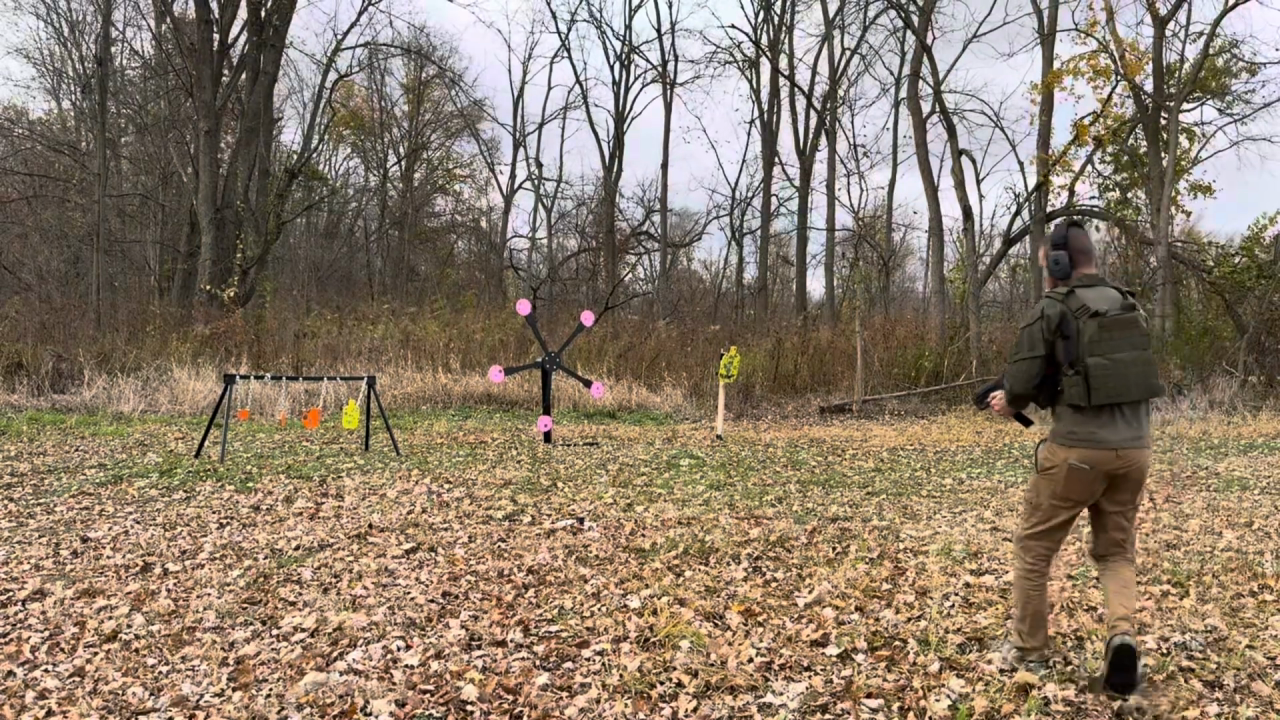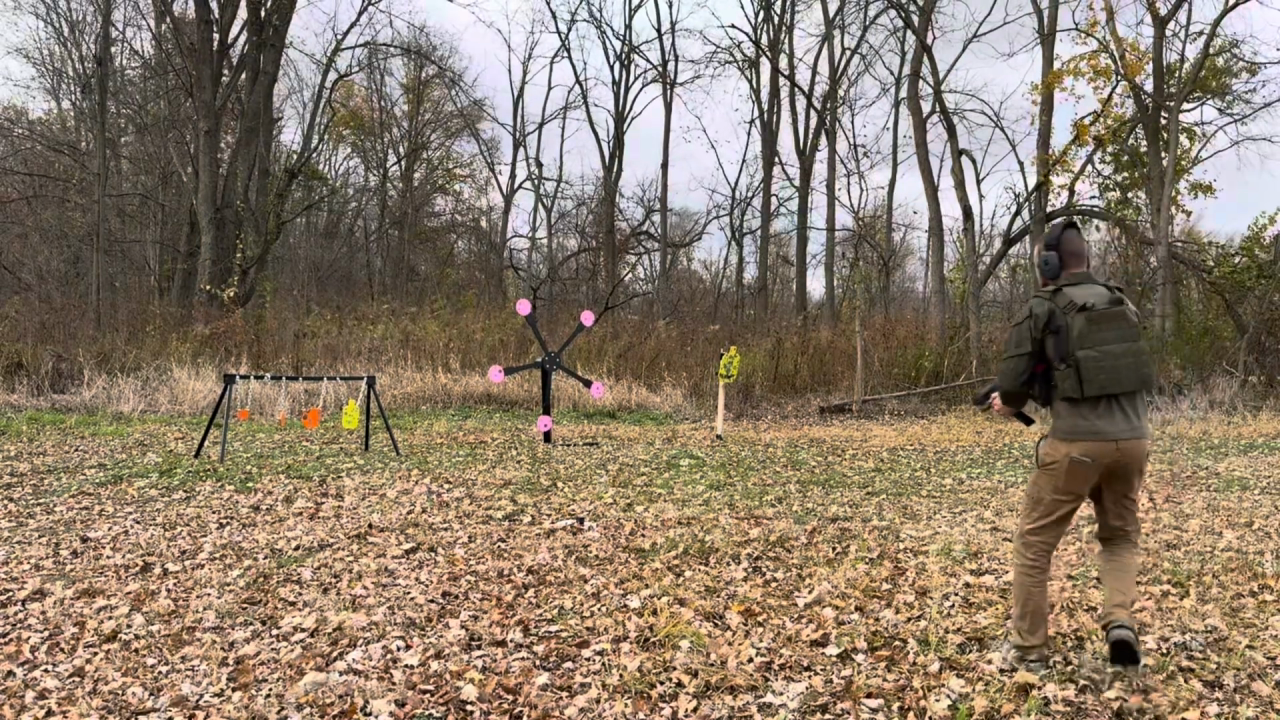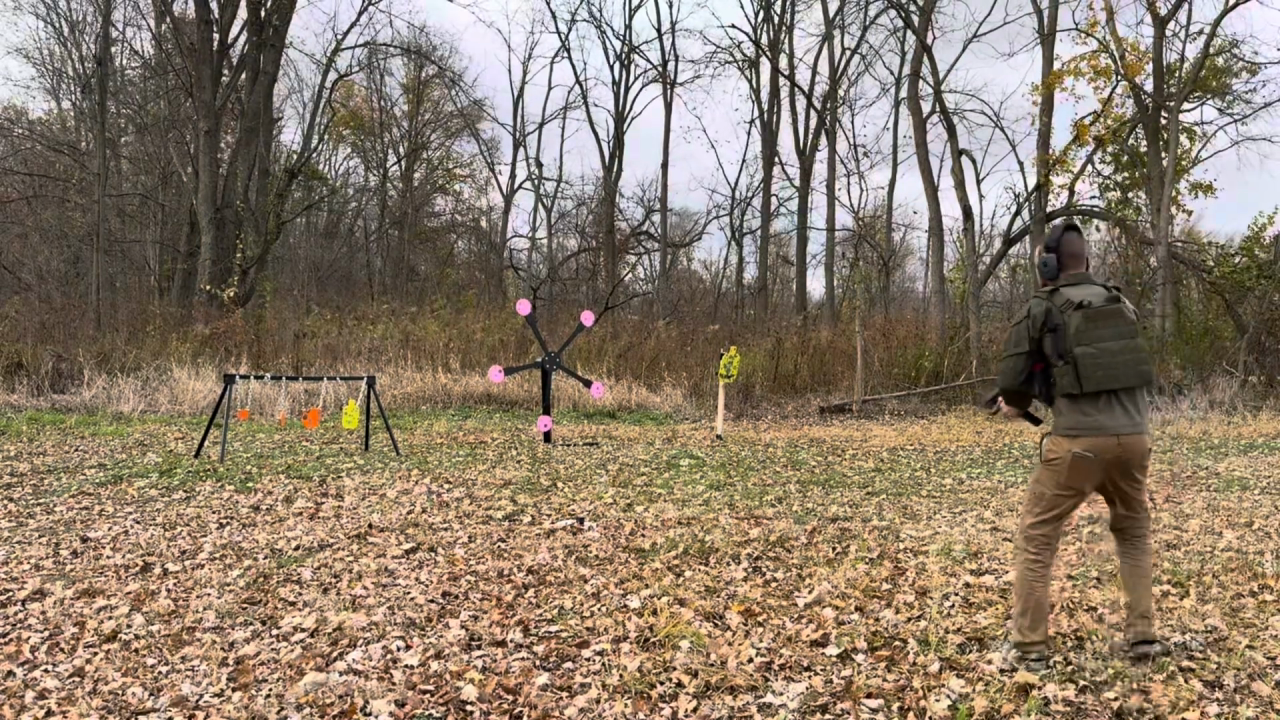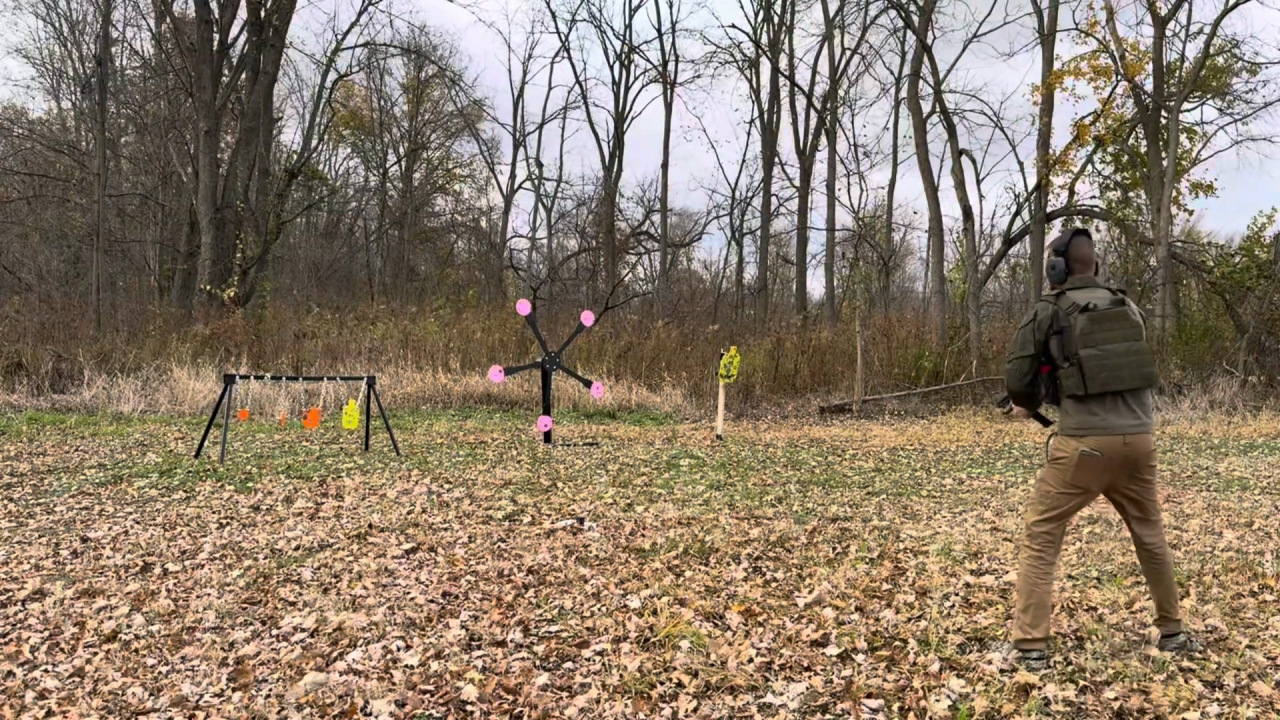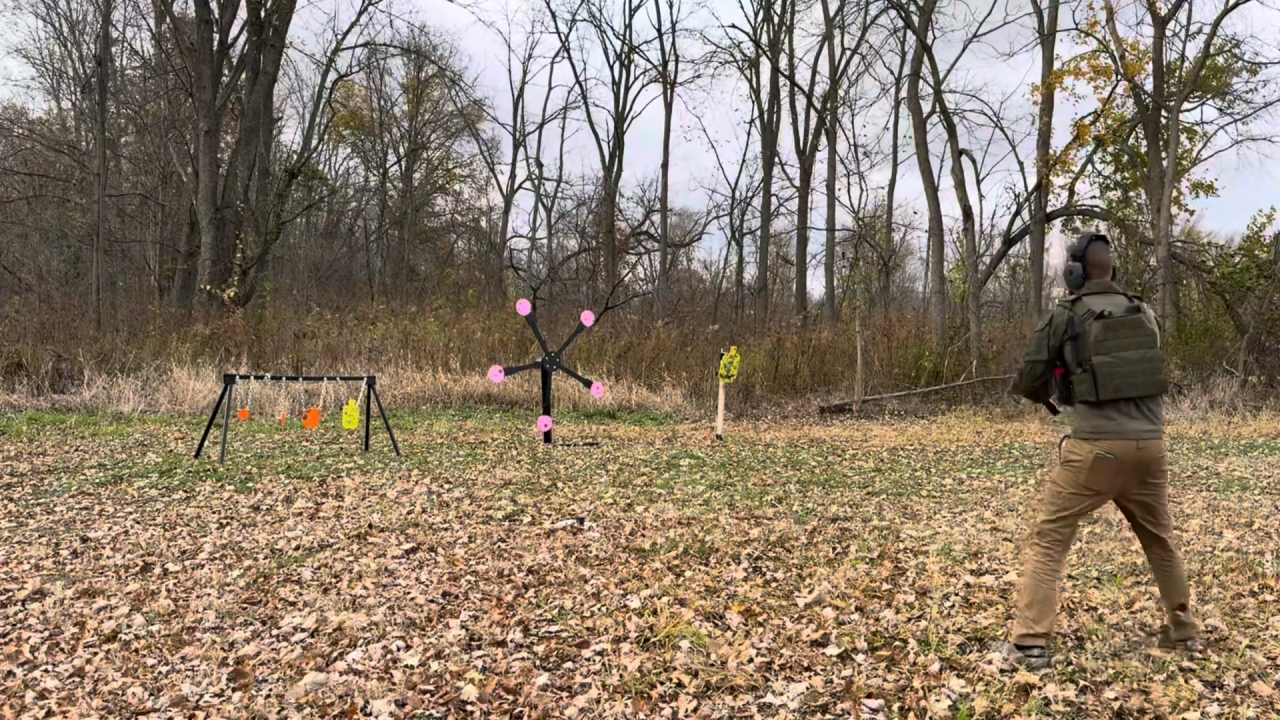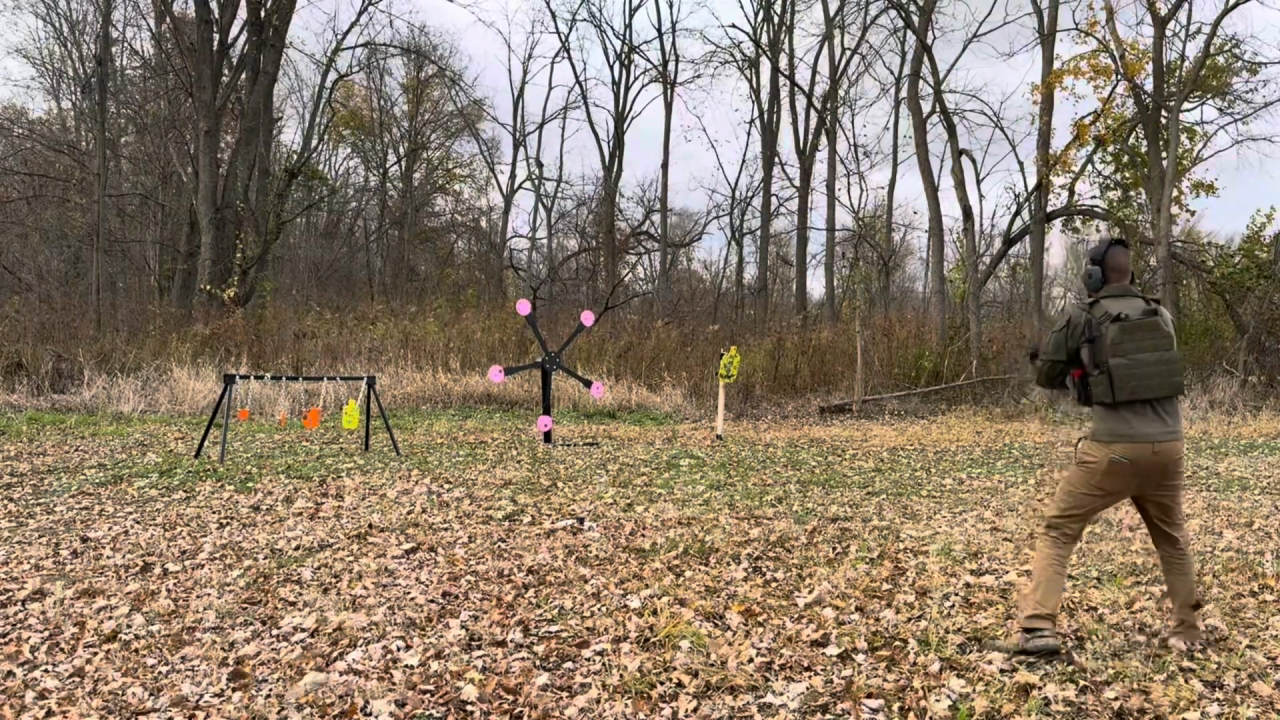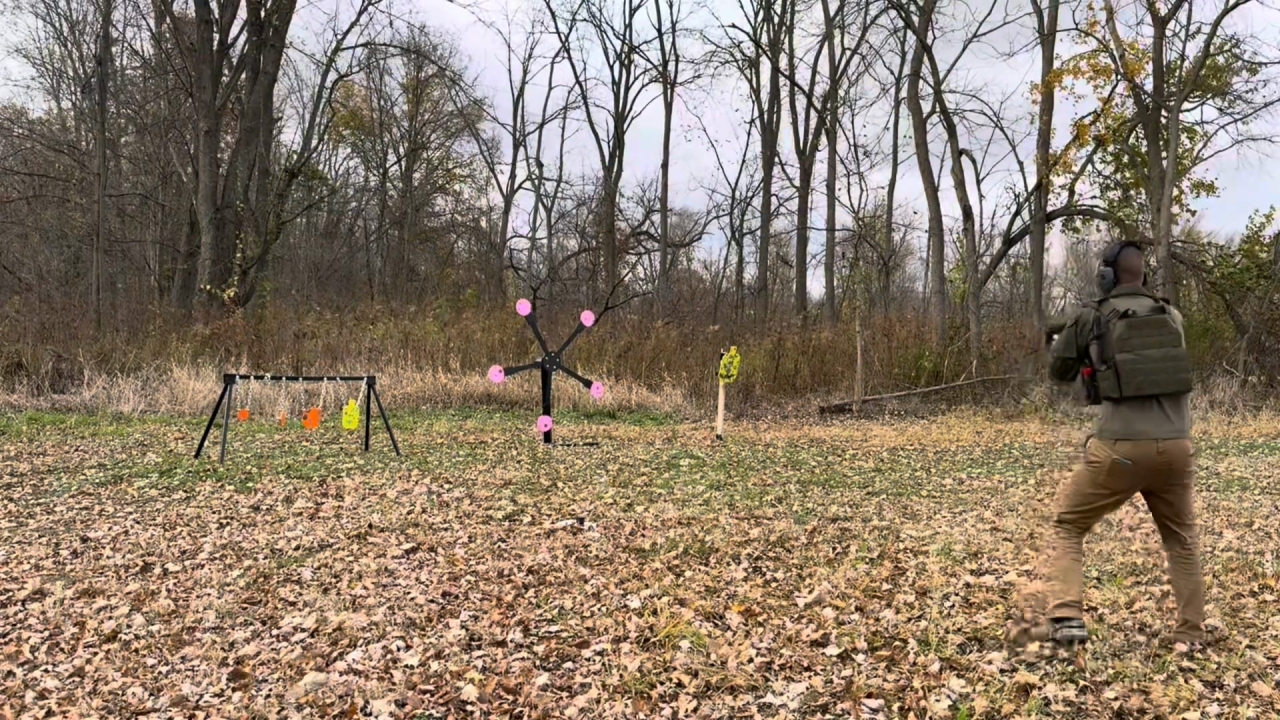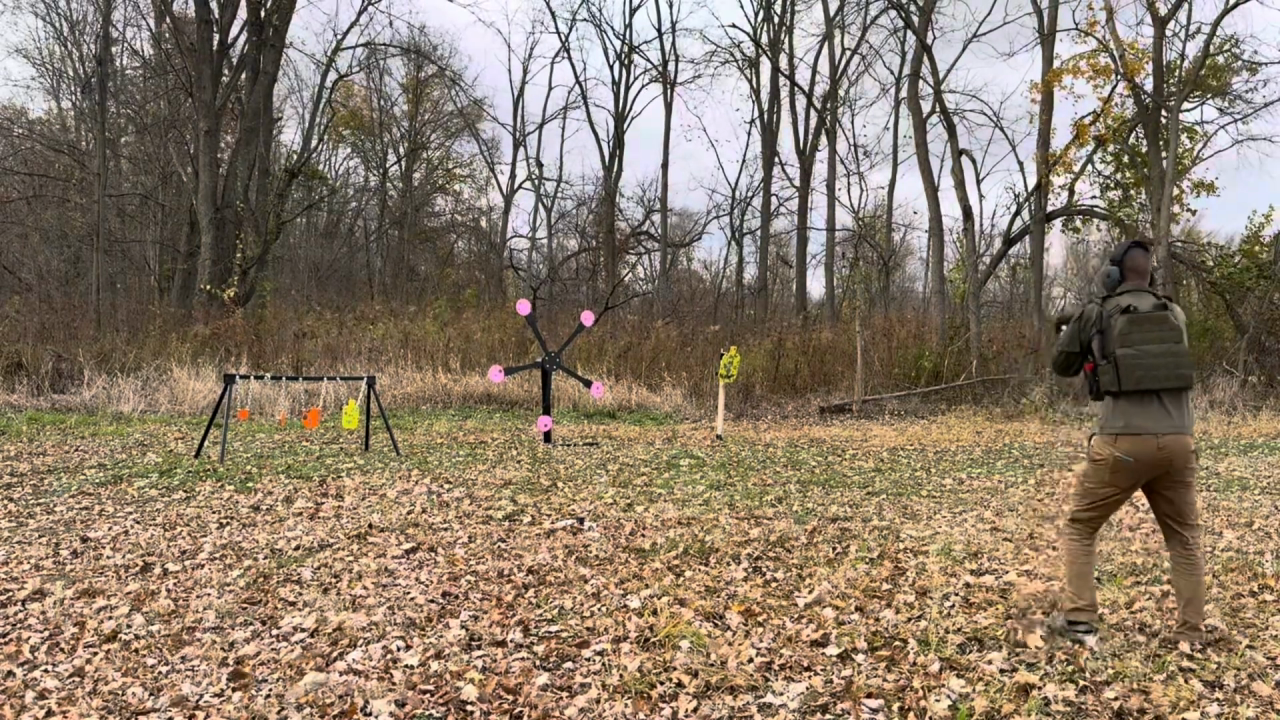
dt=0.1s
person 1, frame 1
left shoulder: (1051, 309)
right shoulder: (1131, 308)
left elbow: (1022, 381)
left wrist: (1010, 402)
left hip: (1075, 453)
right hip: (1133, 454)
left knee: (1034, 549)
right knee: (1115, 555)
left ankle: (1030, 648)
right ankle: (1122, 634)
person 1, frame 2
left shoulder: (1041, 309)
right shoulder: (1123, 306)
left elbow: (1013, 378)
left wrist: (1010, 402)
left hip: (1075, 447)
right hip: (1131, 443)
left knee: (1034, 543)
right knee: (1119, 537)
left ankle: (1029, 648)
right ankle: (1119, 622)
person 1, frame 3
left shoulder: (1041, 309)
right shoulder: (1123, 305)
left elbow: (1013, 379)
left wrist: (1016, 404)
left hip: (1077, 443)
right hip: (1133, 439)
left knee: (1036, 540)
right knee: (1133, 534)
left ankle: (1030, 646)
right ankle: (1142, 633)
person 1, frame 4
left shoulder: (1047, 313)
right shoulder: (1129, 309)
left elbow: (1017, 382)
left wrist: (1026, 405)
left hip: (1084, 444)
right hip: (1137, 441)
left knee: (1039, 540)
right knee: (1149, 536)
left ankle: (1031, 645)
right ankle: (1172, 629)
person 1, frame 5
left shoulder: (1063, 317)
right shoulder: (1144, 314)
left elbow: (1028, 381)
left wrist: (1044, 392)
left hip: (1096, 448)
right hip: (1148, 446)
left knee: (1048, 539)
right knee: (1159, 539)
left ankle: (1031, 643)
right ankle: (1182, 630)
person 1, frame 6
left shoulder: (1078, 320)
right shoulder: (1162, 316)
left elbow: (1048, 377)
left wrist: (1061, 361)
left hip: (1112, 450)
right hip: (1167, 447)
left knee: (1056, 532)
right knee: (1172, 539)
left ankle: (1038, 628)
right ankle: (1187, 632)
person 1, frame 7
left shoulder: (1090, 318)
right shoulder: (1171, 316)
left elbow: (1060, 371)
left wrist: (1061, 343)
left hip: (1119, 447)
right hip: (1174, 446)
left knee: (1067, 525)
right knee: (1181, 539)
left ankle: (1066, 617)
right ankle: (1190, 633)
person 1, frame 8
left shoulder: (1094, 314)
right shoulder: (1175, 314)
left elbow: (1062, 366)
left wrist: (1069, 334)
left hip: (1121, 443)
right hip: (1176, 442)
left knee: (1080, 528)
right knee: (1185, 538)
left ankle: (1078, 619)
right ankle: (1189, 632)
